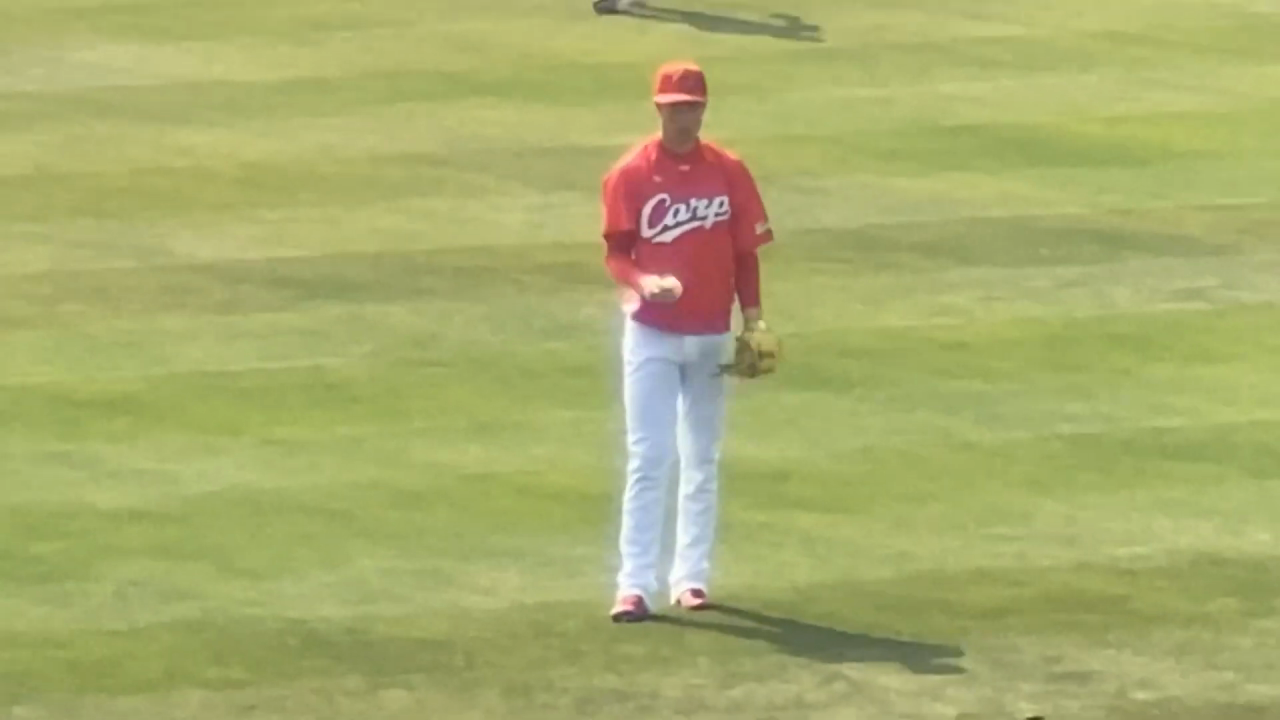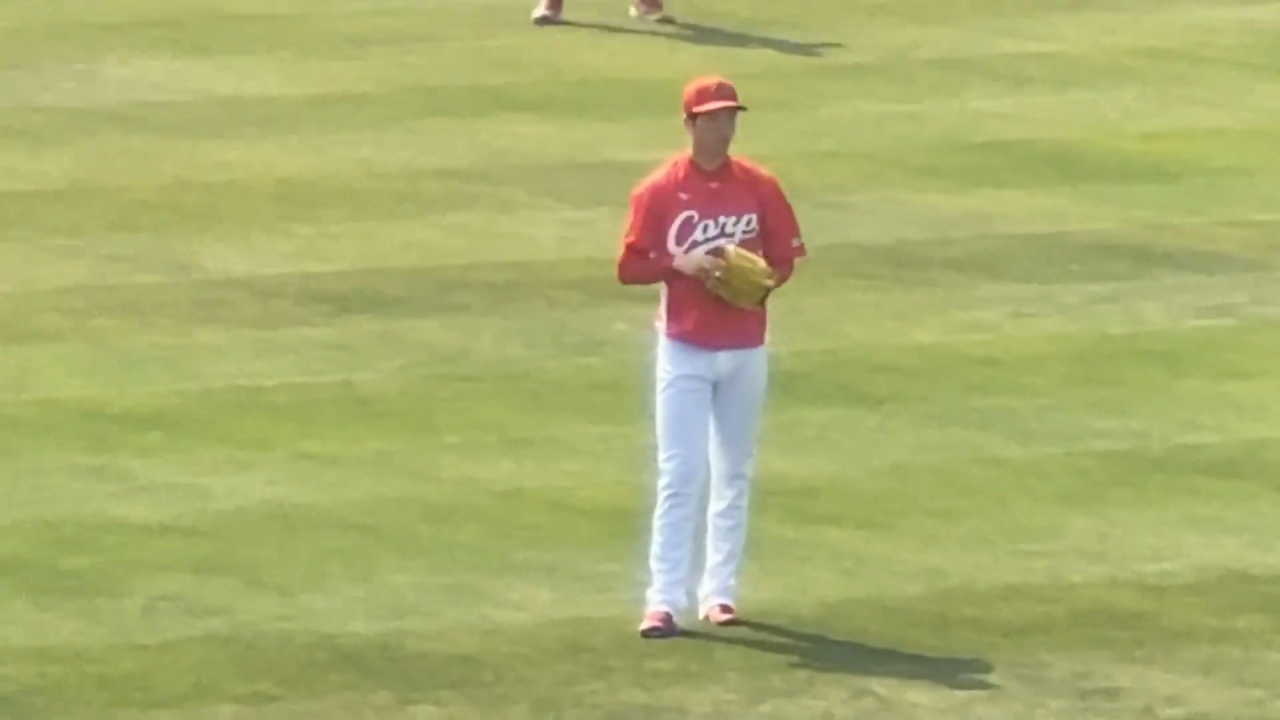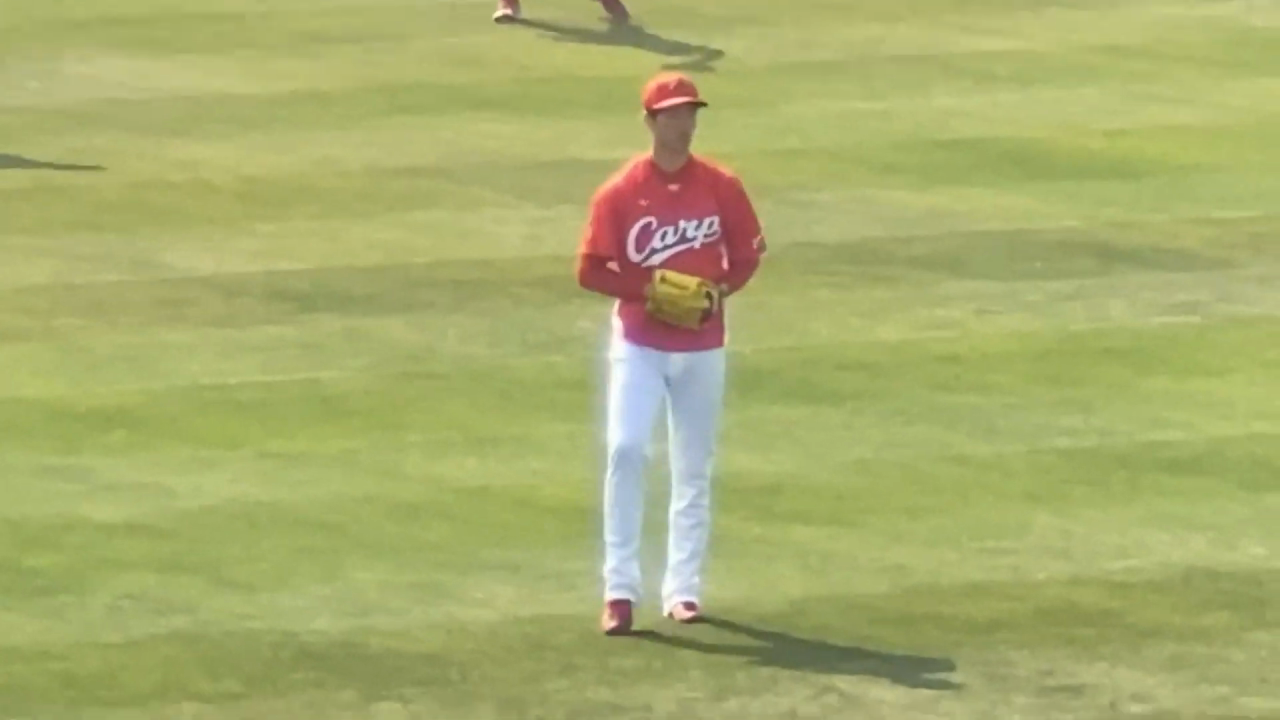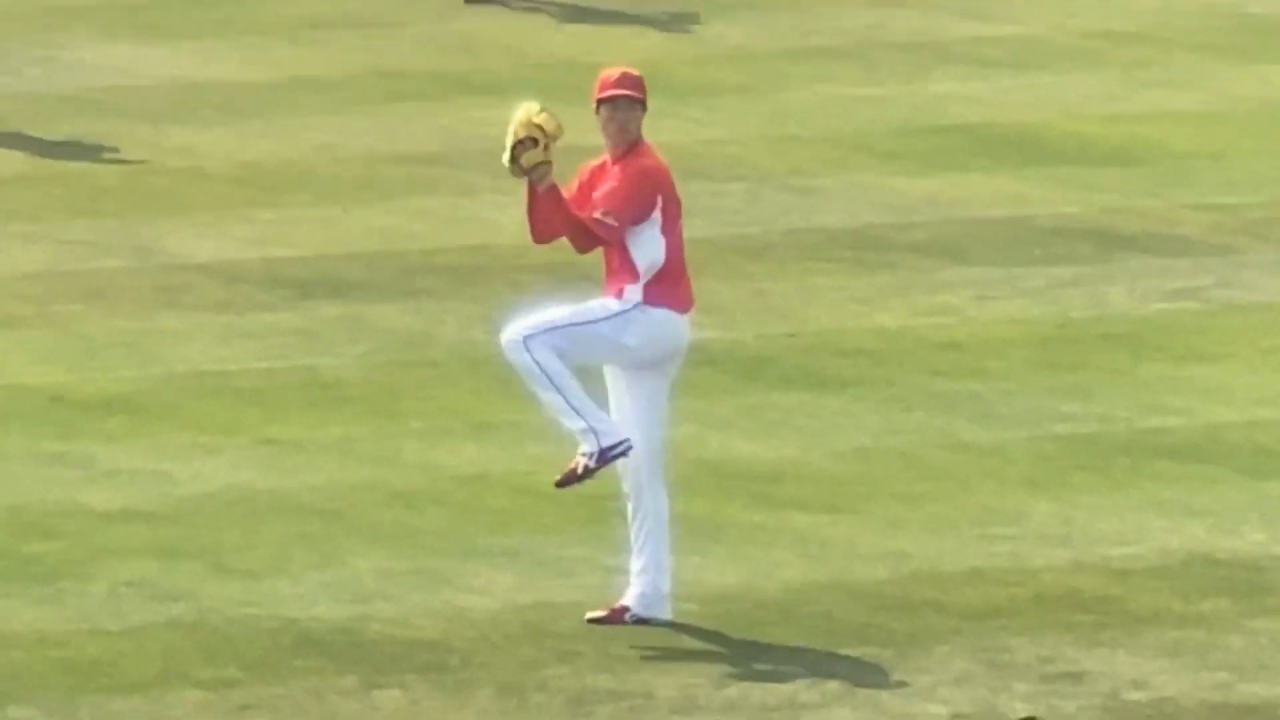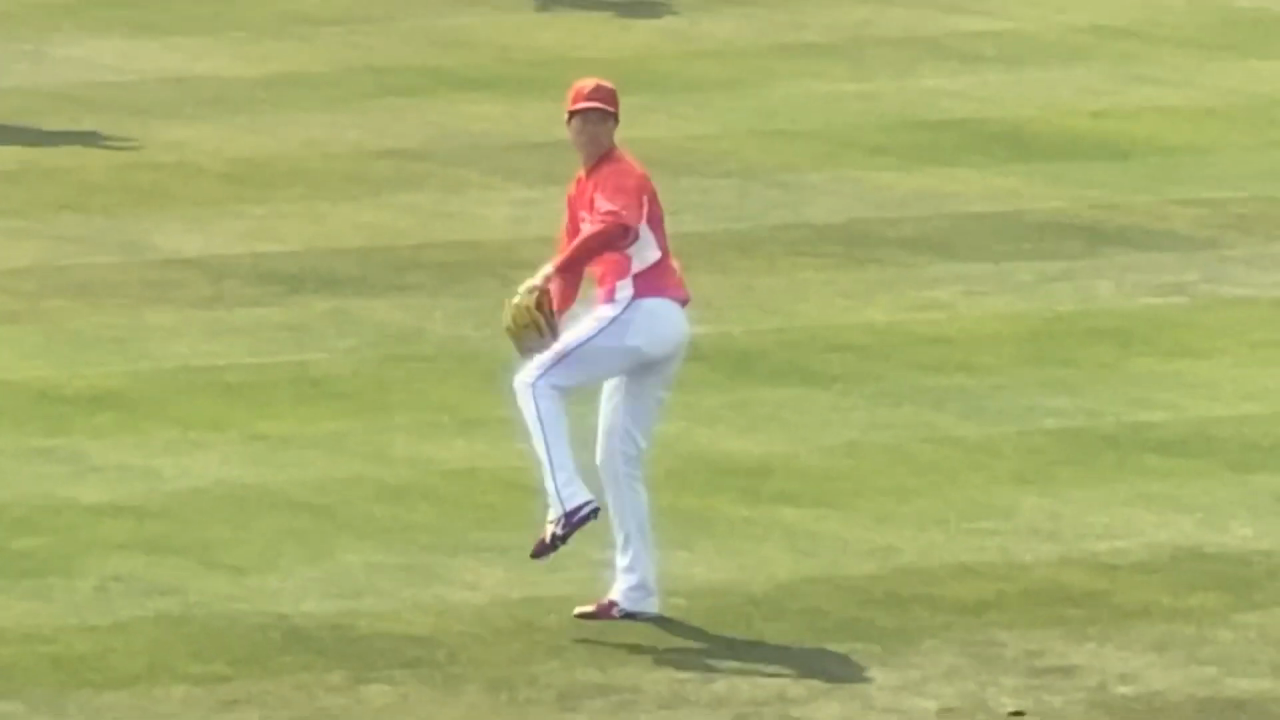
dt=1s
person 1, frame 1
left shoulder: (729, 170)
right shoulder: (629, 173)
left elbow: (745, 252)
right elbow: (616, 253)
left wrist: (752, 314)
right wrist: (641, 285)
left hip: (712, 335)
right hip: (651, 333)
left knee: (702, 460)
right knee: (649, 459)
left ankle: (690, 576)
right ankle: (635, 584)
person 1, frame 2
left shoulder: (759, 185)
right shoulder: (658, 189)
left elbow: (784, 259)
right elbow: (627, 268)
right wrist: (677, 264)
left hip: (746, 349)
right hip: (684, 349)
left knee: (734, 474)
right knee: (680, 473)
left ankle: (720, 592)
right ankle: (664, 598)
person 1, frame 3
left shoulder: (722, 186)
right shoulder: (619, 191)
left elbow: (748, 256)
right elbow: (590, 271)
left wrist: (720, 291)
right wrist: (647, 290)
left hip: (702, 349)
right hip: (639, 344)
left knee: (694, 471)
right knee: (627, 449)
left ankle: (683, 589)
right ankle: (620, 586)
person 1, frame 4
left shoulder: (644, 171)
right shoulder: (598, 172)
left elbow: (587, 237)
right elbow: (546, 232)
left wrist: (549, 185)
right wrist: (536, 181)
left hip: (646, 315)
right hip: (647, 319)
left knee: (520, 338)
right knee: (640, 464)
left ankle: (598, 436)
right ankle: (648, 598)
person 1, frame 5
left shoulder: (620, 174)
right shoulder: (580, 187)
left elbow: (618, 229)
right elbow: (573, 260)
left wrist: (555, 271)
right wrist: (549, 309)
left hip: (639, 311)
right hip: (662, 323)
left knee: (534, 381)
right knee: (620, 462)
left ankle: (569, 501)
right ankle: (635, 594)
